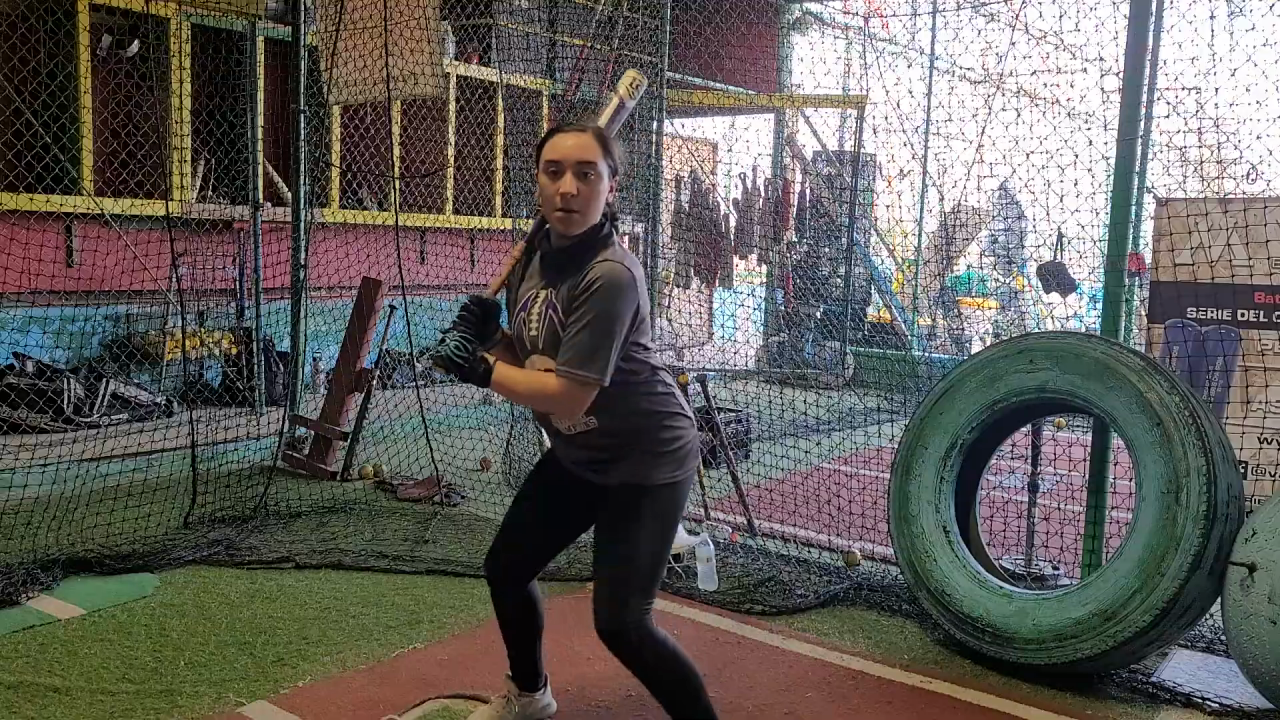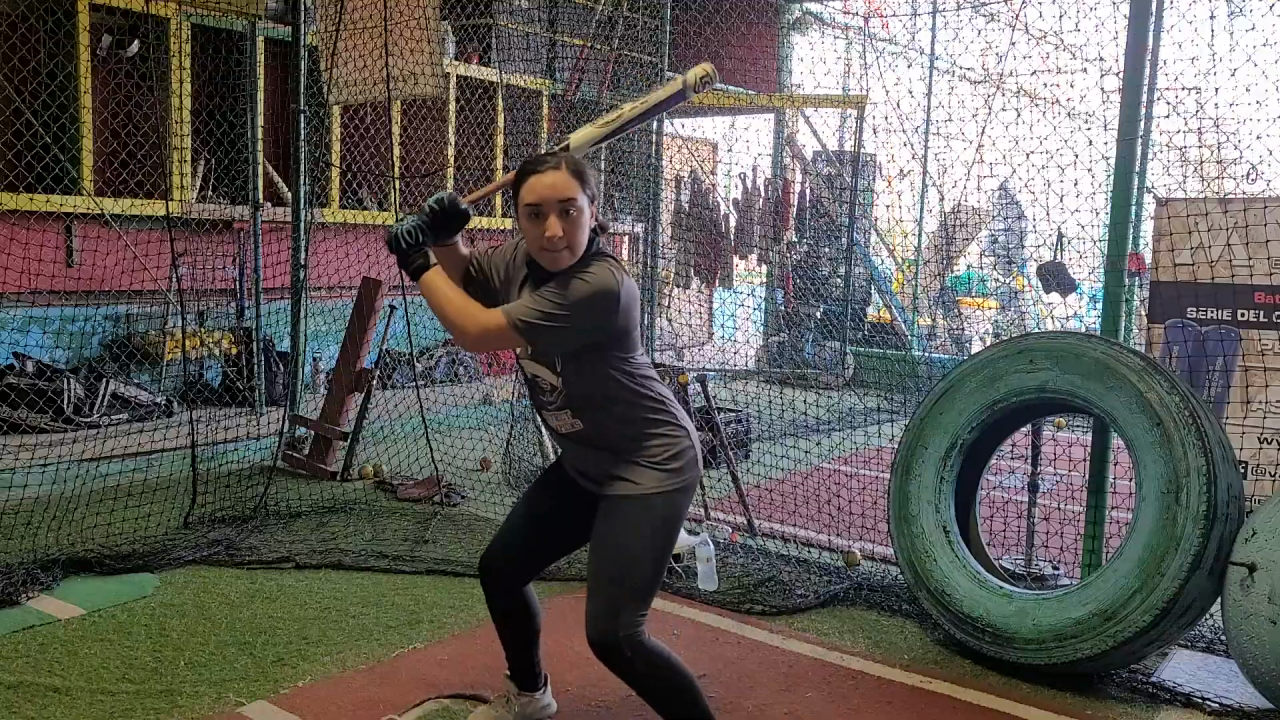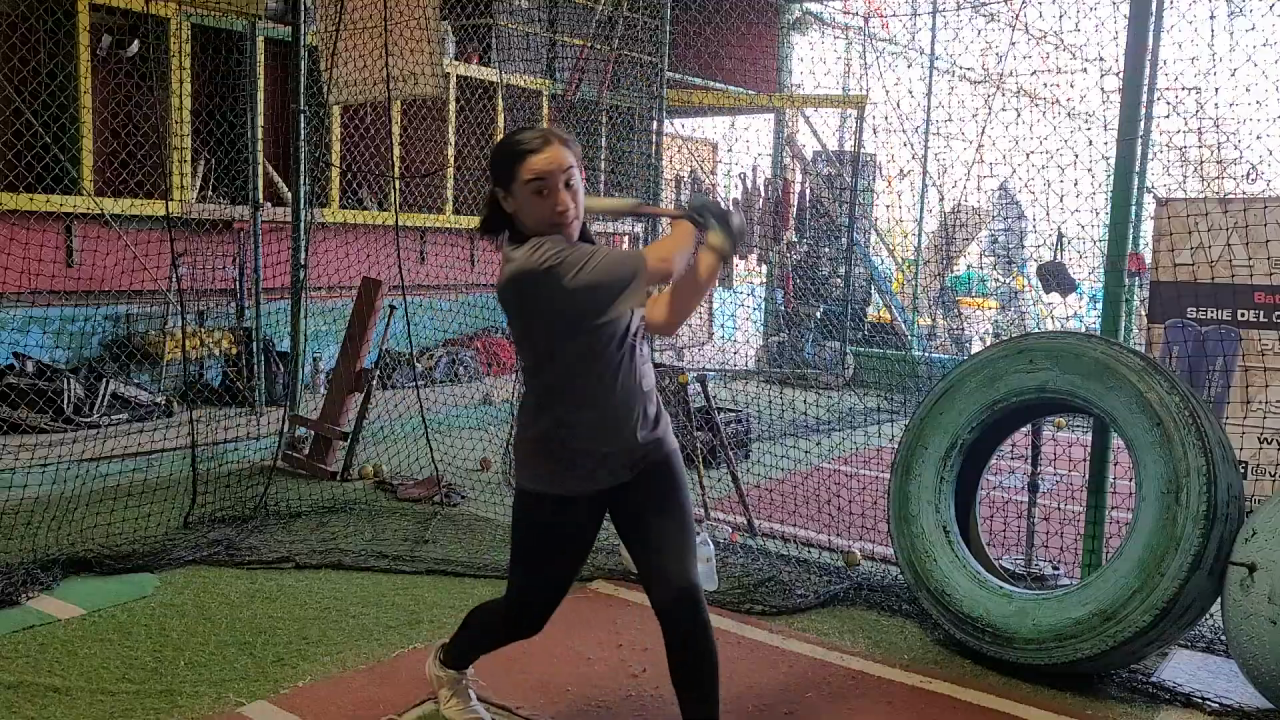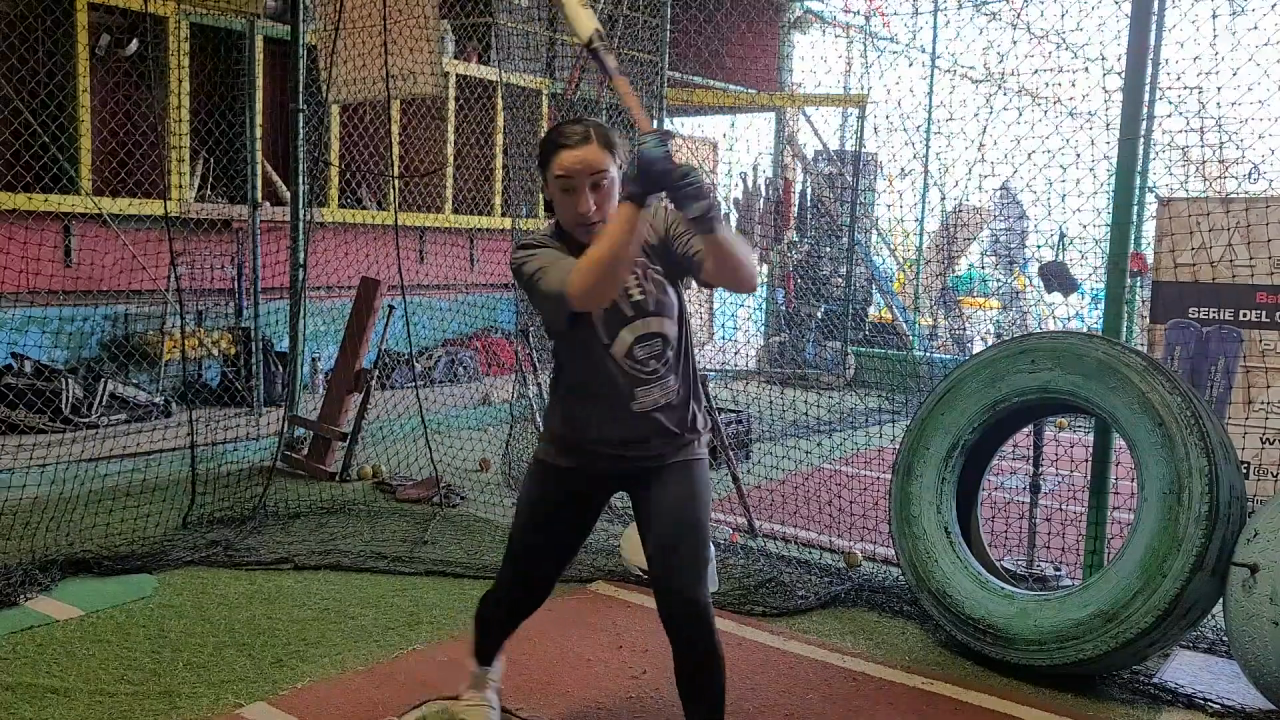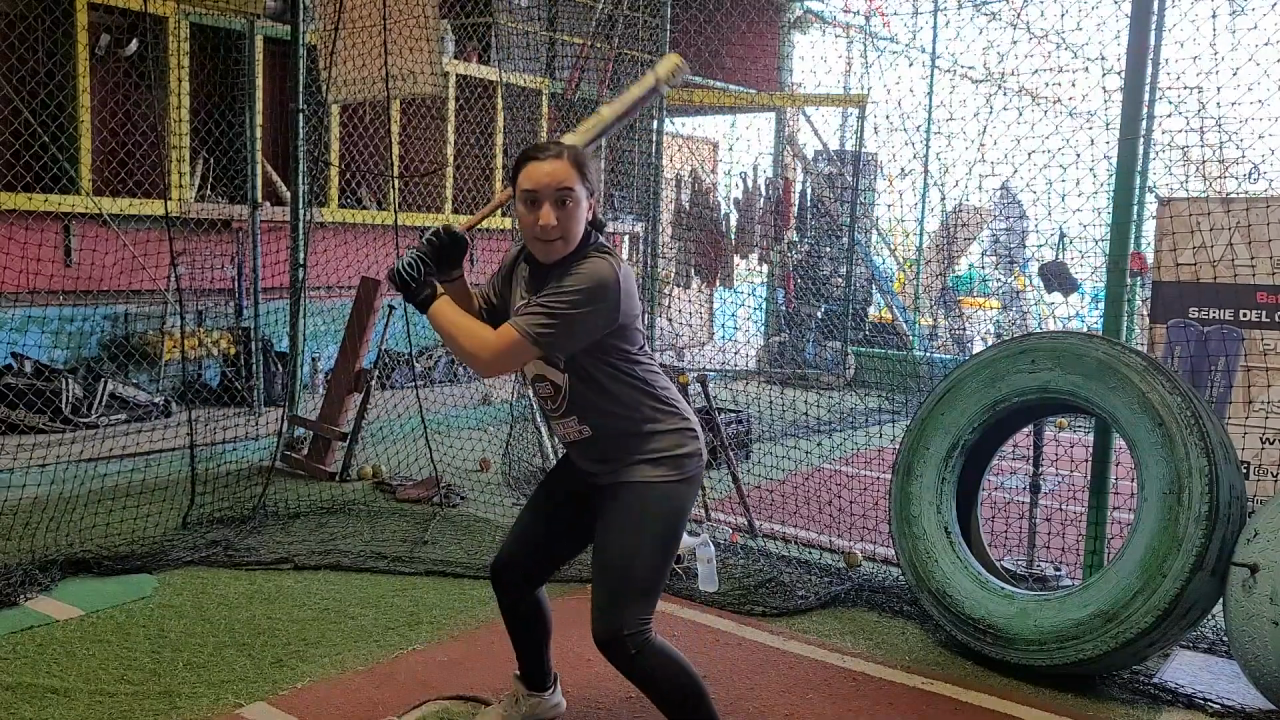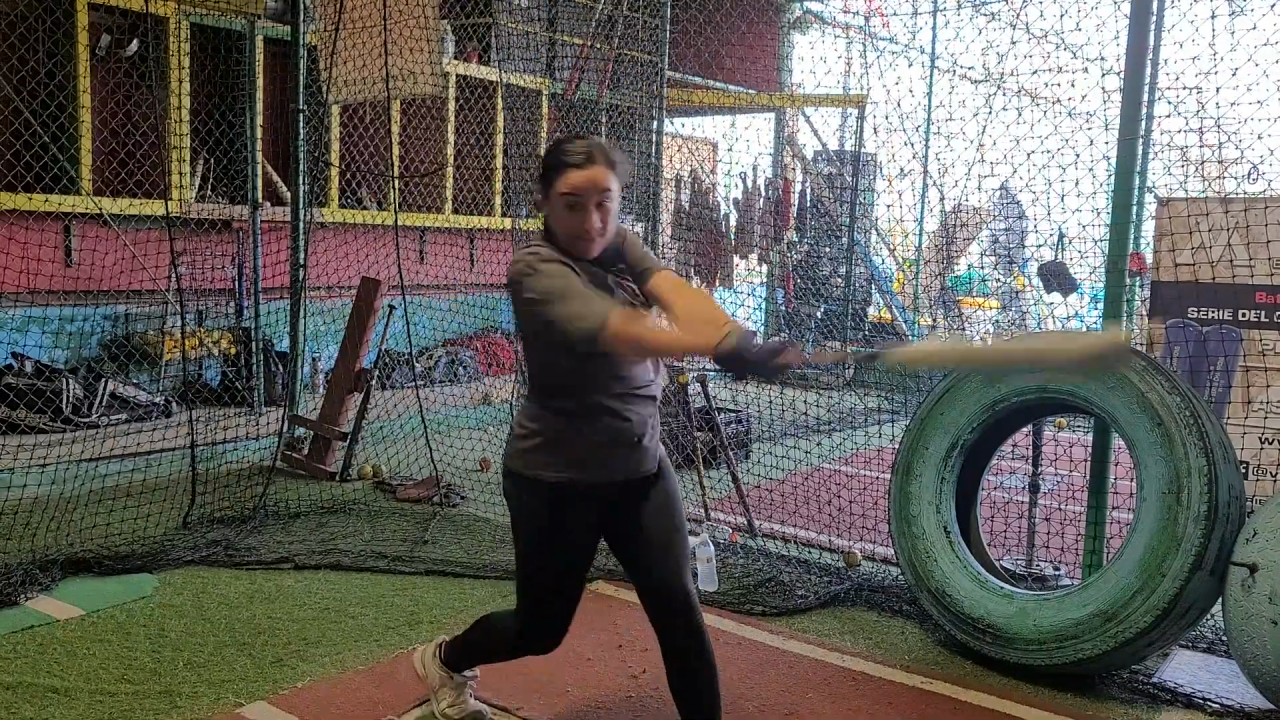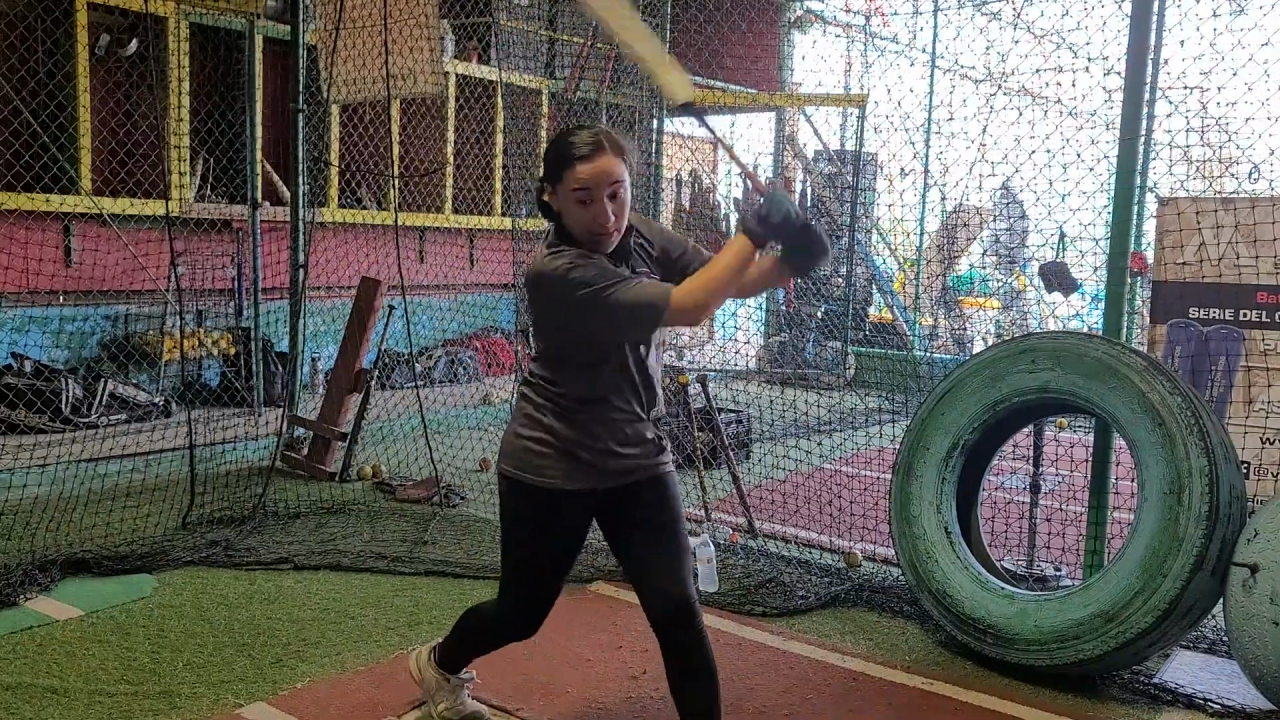
dt=0.7s
person 1, frame 1
left shoulder: (610, 275)
right shoulder: (535, 253)
left elbow: (567, 397)
right elbow: (526, 360)
left wrist: (482, 371)
right wrist: (485, 335)
left hip: (645, 458)
right hip: (576, 454)
left knee: (621, 623)
right knee: (506, 568)
person 1, frame 2
left shoulder: (602, 286)
right shoulder: (521, 259)
left elbow: (474, 331)
right elbow: (461, 276)
left wrist: (417, 259)
right wrist: (441, 236)
left hip: (649, 467)
right hip: (585, 464)
left knee: (612, 635)
right knee: (499, 571)
person 1, frame 3
left shoulder: (578, 251)
right shoulder: (534, 268)
left elbow: (658, 320)
right elbow: (658, 263)
left wrist: (710, 252)
right wrist: (696, 223)
left hip: (642, 447)
right hip: (560, 472)
left knee: (680, 598)
right knee: (526, 609)
right ankle: (449, 664)
person 1, frame 4
left shoulder: (659, 223)
right shoulder: (536, 255)
left elbow: (742, 277)
right elbow: (588, 291)
left wrist: (702, 212)
right wrist: (636, 197)
left hip: (670, 445)
right hip: (578, 450)
left knee: (684, 602)
right knee: (520, 587)
right ankle: (483, 668)
person 1, frame 5
left shoulder: (598, 277)
right shoulder: (522, 262)
left elbow: (489, 355)
right elbow: (482, 319)
left wrist: (424, 294)
right wrist: (449, 271)
left hip: (654, 462)
right hip: (590, 460)
left knee: (620, 634)
right knee: (511, 573)
person 1, frame 6
left shoulder: (618, 247)
right shoulder: (535, 268)
left elbow: (675, 294)
right elbow: (621, 331)
left wrist: (729, 334)
right wrist: (720, 345)
left hip: (638, 464)
right hip: (554, 475)
left knee: (676, 608)
right knee: (542, 627)
right ankle: (445, 659)
person 1, frame 7
left shoulder: (643, 238)
right shoulder: (554, 271)
left elbow: (736, 278)
right elbow: (682, 305)
left wrist: (789, 254)
right wrist: (755, 232)
left hip: (636, 457)
right hip: (548, 468)
left knee: (675, 608)
right knee: (520, 612)
right ankle: (439, 663)
